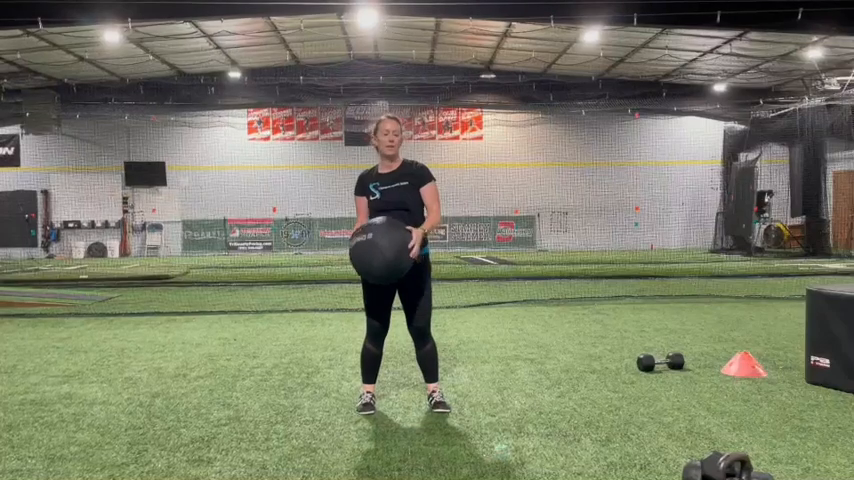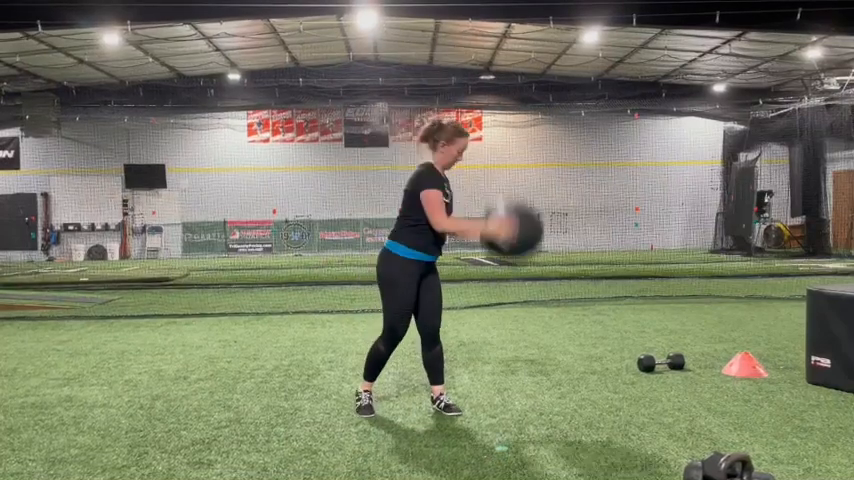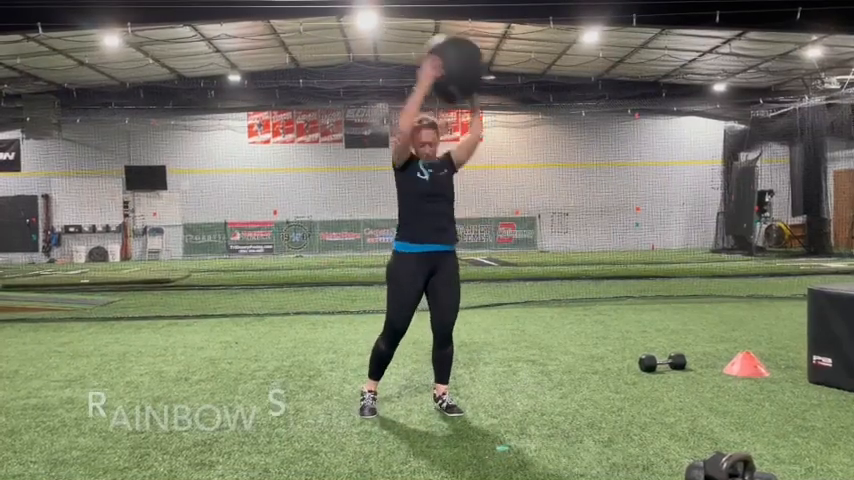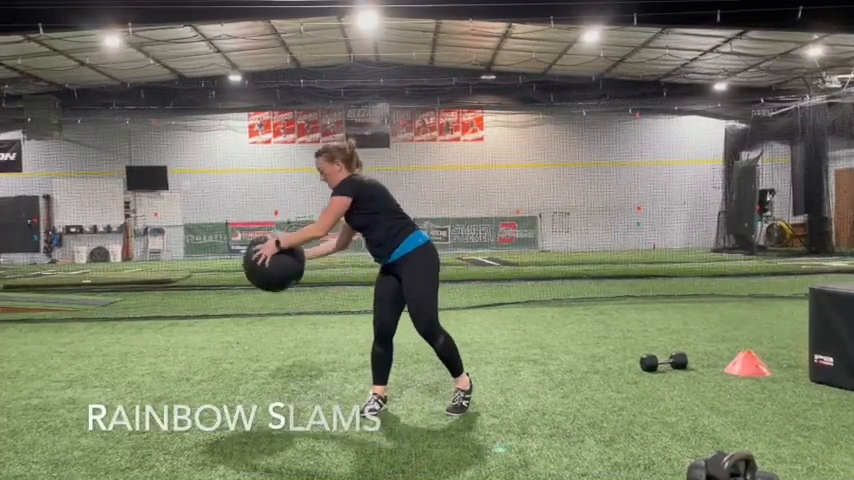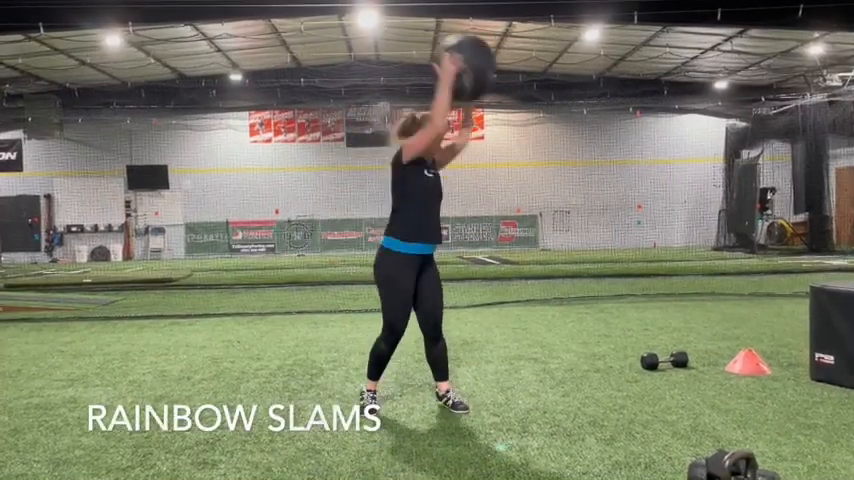
dt=1s
person 1, frame 1
left shoulder: (417, 171)
right shoulder: (365, 179)
left elbow: (435, 213)
right elbow: (362, 222)
left wrist: (421, 231)
left hip: (415, 262)
left knee: (420, 328)
right knee: (376, 328)
left ankle: (434, 391)
right ankle: (368, 392)
person 1, frame 2
left shoulder: (440, 179)
right shoulder: (425, 175)
left elbow: (450, 223)
right elbow: (441, 223)
left wrist: (483, 229)
right wrist: (486, 227)
left hip: (425, 265)
right hip: (399, 263)
left knee: (431, 333)
right knee: (394, 331)
left ankle: (438, 395)
right ankle: (365, 390)
person 1, frame 3
left shoulder: (448, 165)
right shoulder: (404, 165)
left elbow: (474, 137)
right elbow: (404, 128)
left wrist: (472, 99)
right wrist: (424, 84)
left hip: (445, 259)
right hip: (409, 257)
left knee: (444, 331)
right knee: (395, 328)
left ankle: (441, 392)
right ankle: (370, 389)
person 1, frame 4
left shoulder: (350, 187)
right shoulder: (355, 194)
left elbow: (319, 229)
right elbow: (340, 242)
left wrist: (278, 244)
left hip: (416, 257)
right hip: (392, 265)
left knee: (427, 326)
right knee: (382, 331)
left ankle: (463, 384)
right ankle: (378, 393)
person 1, frame 5
left shoulder: (430, 163)
right shoulder: (405, 160)
left elbow: (462, 139)
right elbow: (436, 125)
right wrist: (446, 77)
left hip: (424, 260)
right hip: (396, 259)
left knee: (434, 328)
right knee: (394, 329)
left ankle: (444, 389)
right ankle: (369, 390)
